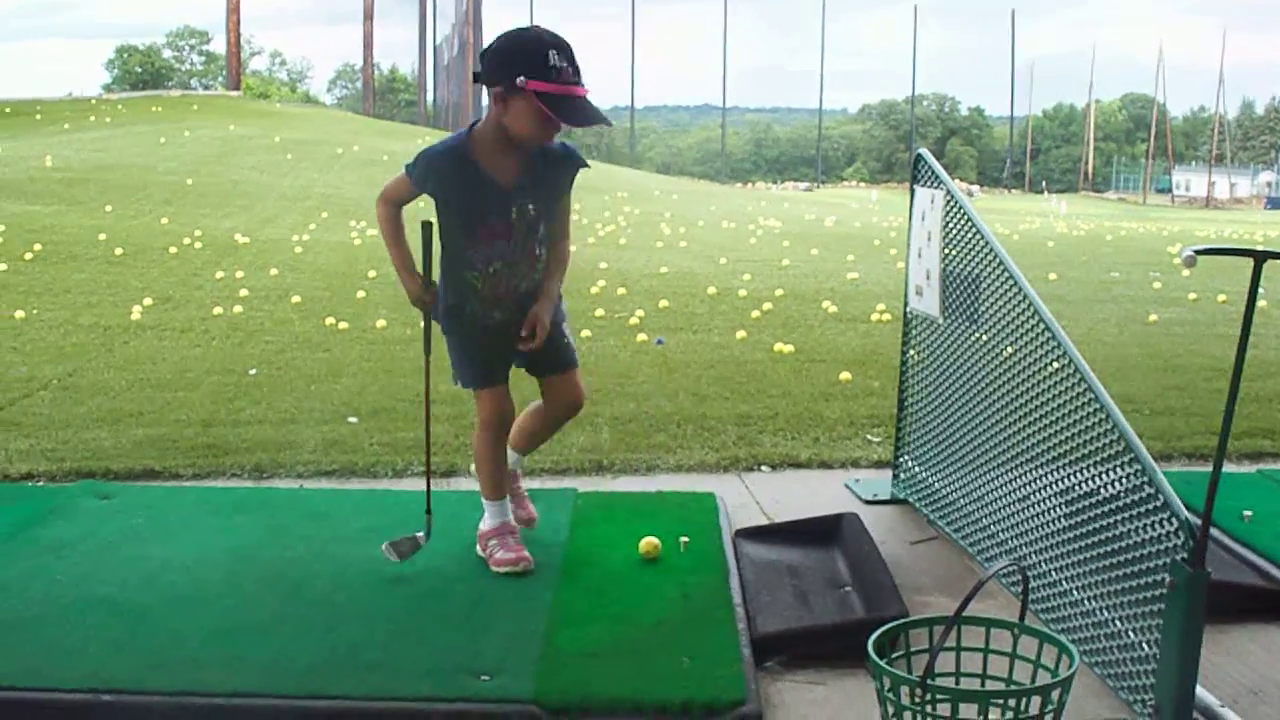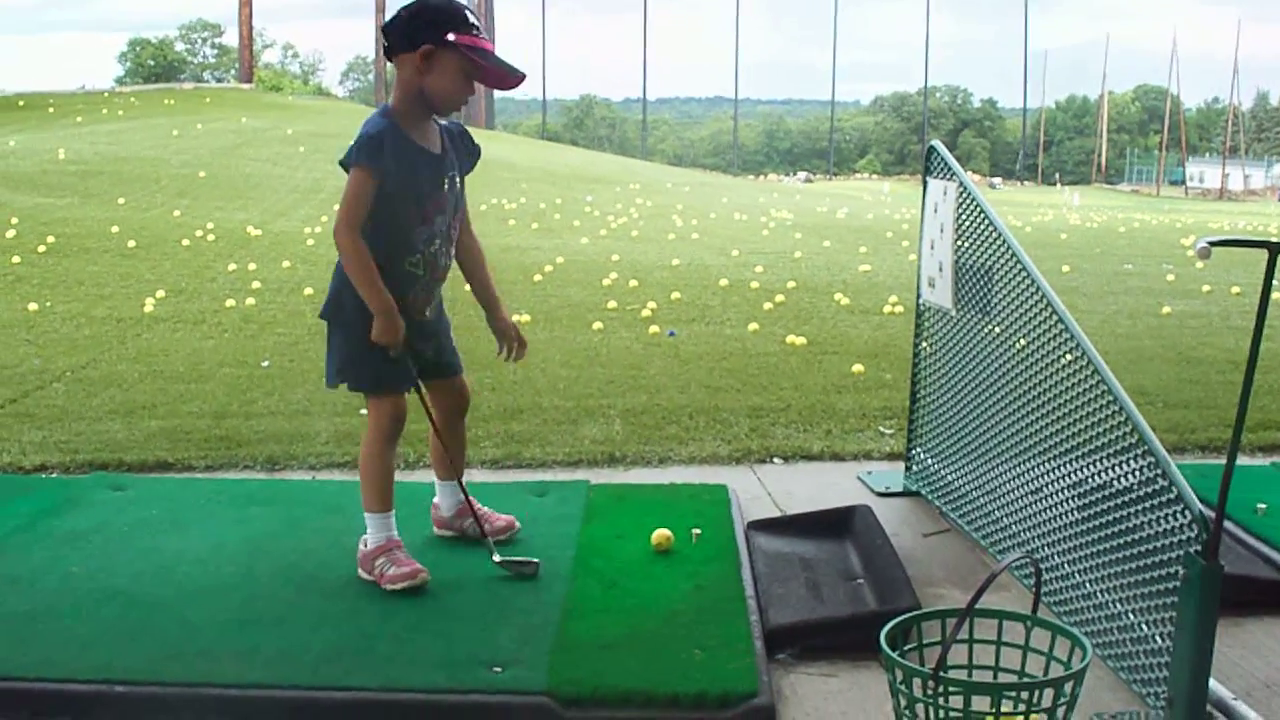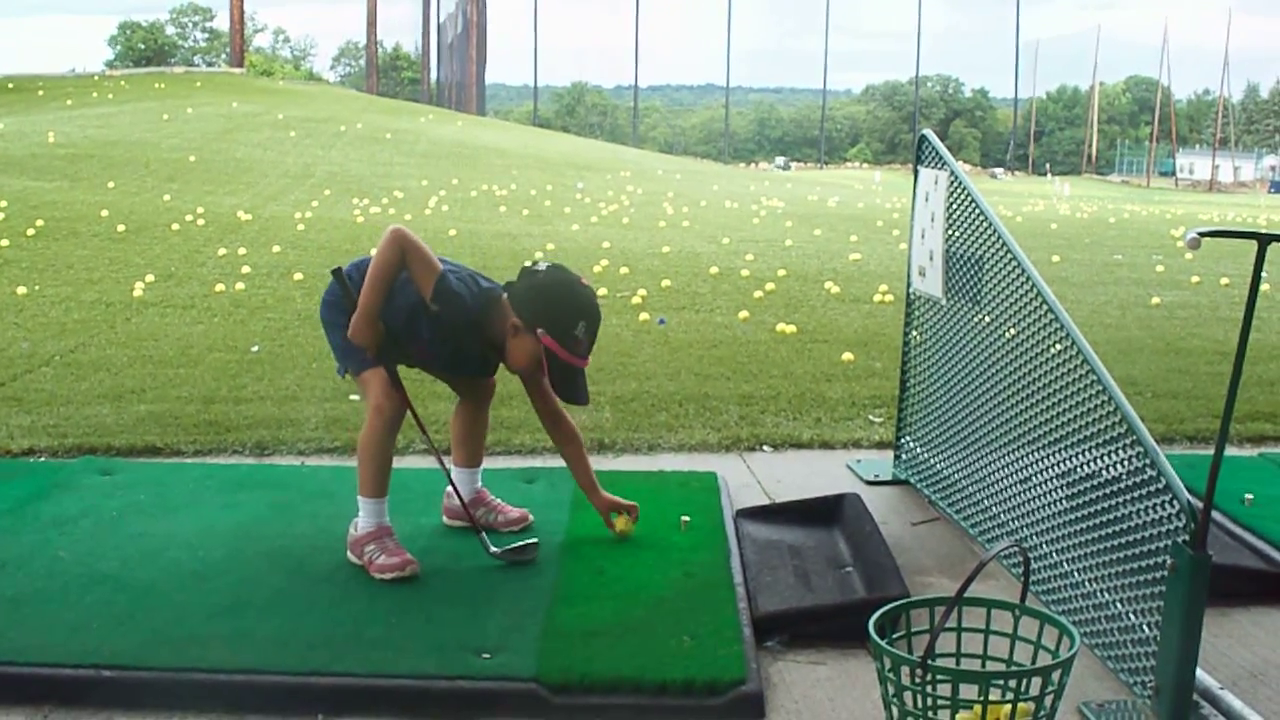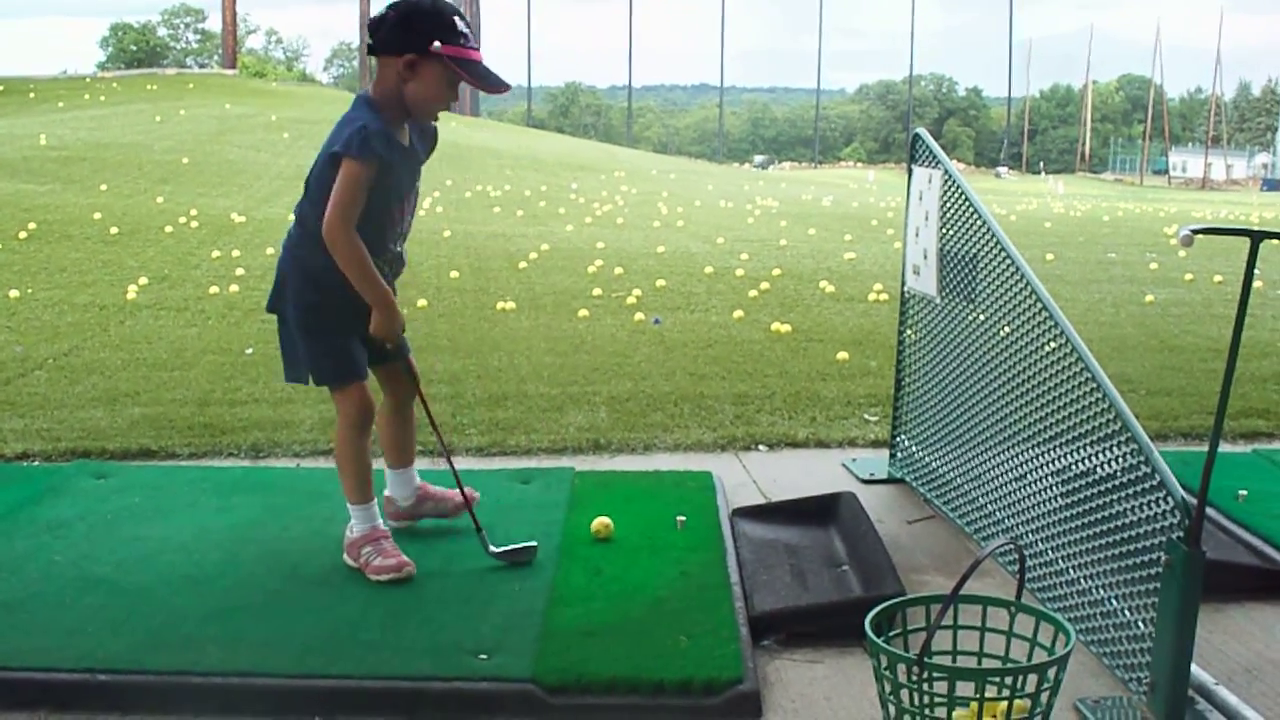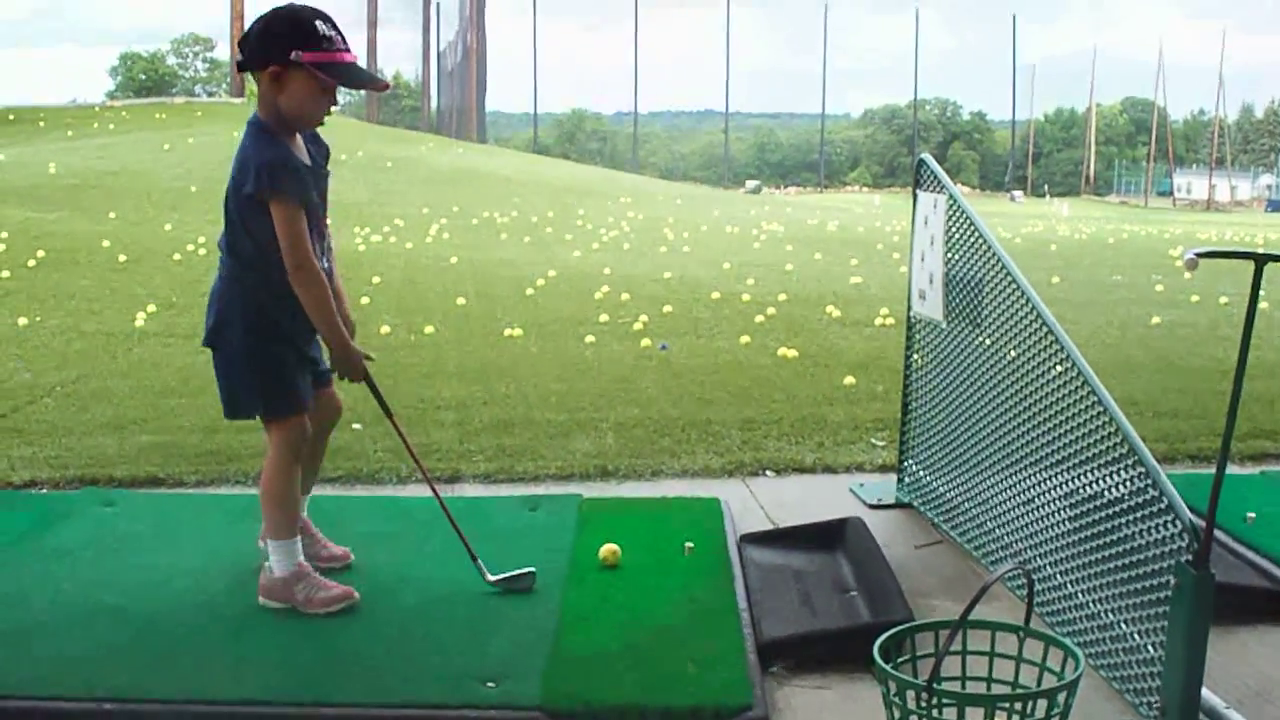
dt=1s
person 1, frame 1
left shoulder: (555, 164)
right shoulder: (446, 162)
left elbow: (558, 242)
right elbow: (387, 201)
left wrist: (546, 301)
right wrist: (408, 276)
left hip: (532, 301)
right hip: (470, 309)
left knee: (567, 397)
right knee: (497, 408)
left ankle: (504, 463)
right ankle: (495, 524)
person 1, frame 2
left shoulder: (452, 142)
right shoulder: (380, 140)
left elbow: (462, 234)
right elbow: (346, 232)
left wrist: (497, 313)
right wrist: (384, 313)
left hip: (422, 304)
right hip: (366, 307)
left knee: (454, 398)
right knee: (388, 413)
left ankle: (451, 506)
right ankle: (377, 543)
person 1, frame 3
left shoulder: (517, 340)
right shoulder: (461, 304)
left elbow: (557, 422)
right elbow: (397, 237)
left wrist: (595, 494)
right wrist: (366, 317)
left hip: (406, 314)
right hip: (355, 306)
left knee: (479, 387)
right knee: (387, 400)
left ankle: (465, 496)
right ankle: (368, 530)
person 1, frame 4
left shoulder: (410, 131)
right shoulder: (367, 133)
right elbow: (336, 230)
left wrist: (385, 296)
right wrist: (382, 305)
left hip: (364, 289)
right hip: (318, 291)
left knee: (402, 383)
right knee: (357, 403)
left ankle: (404, 491)
right ankle: (364, 532)
person 1, frame 5
left shoulder: (300, 142)
right shoulder: (271, 160)
left elbow: (318, 238)
right elbow: (299, 265)
left wrist: (339, 303)
right wrist: (340, 344)
left hip: (285, 315)
right hip: (255, 322)
left knee: (324, 411)
right knee: (291, 434)
left ankle: (292, 526)
right ankle: (283, 571)
